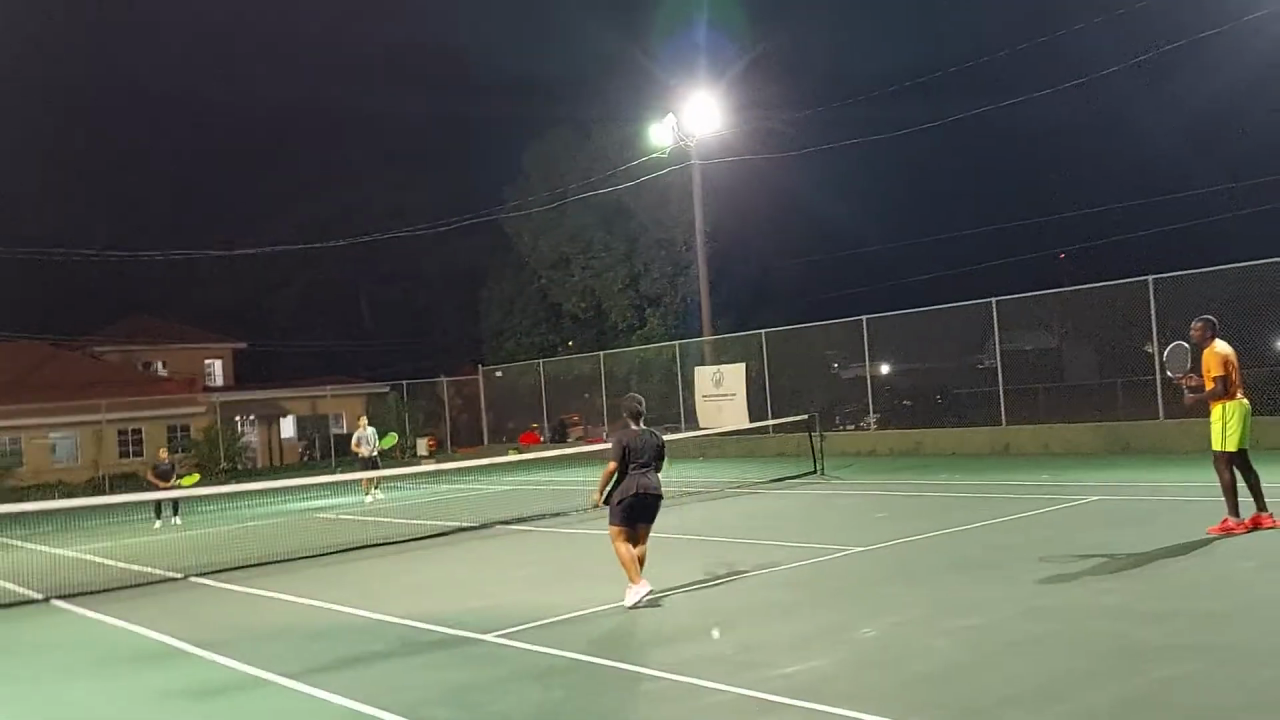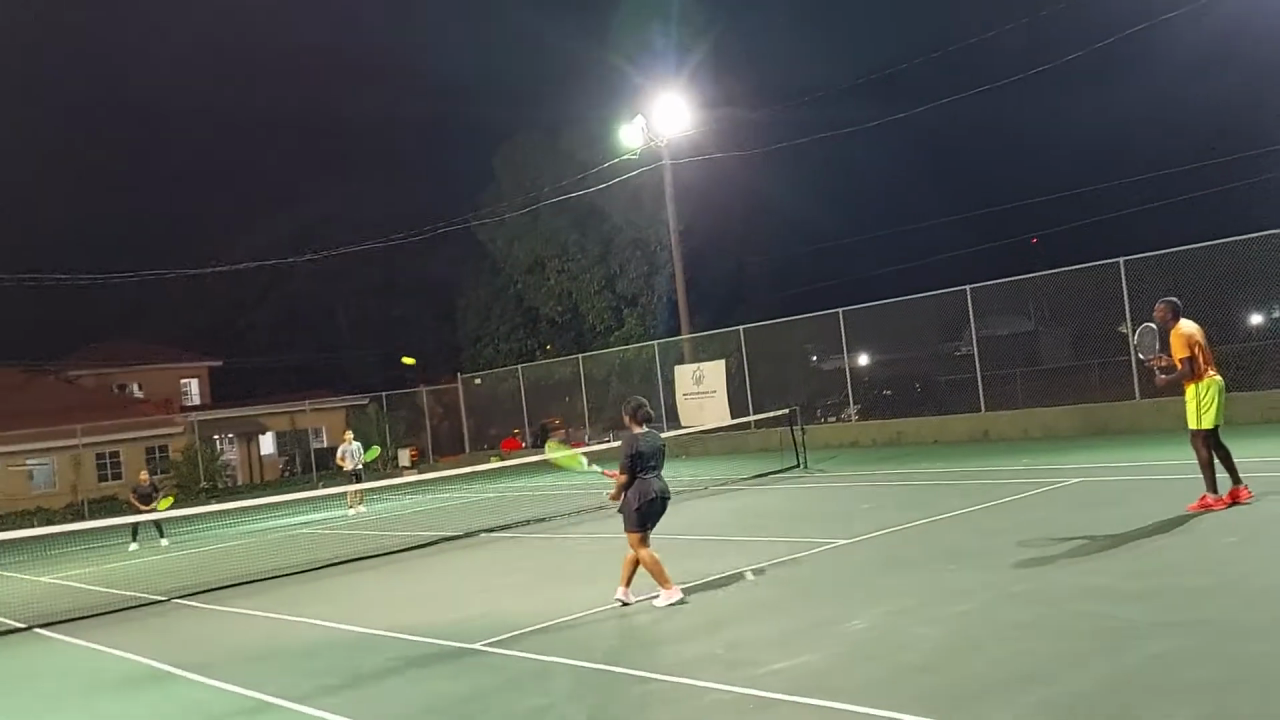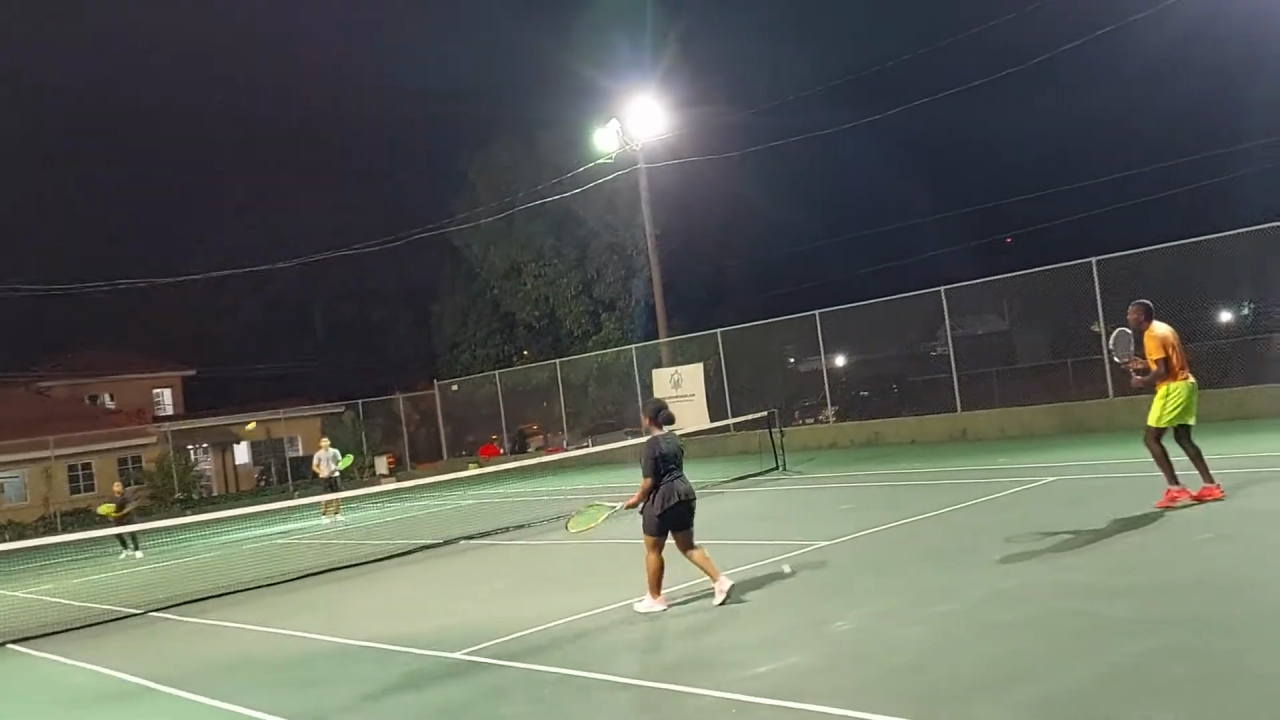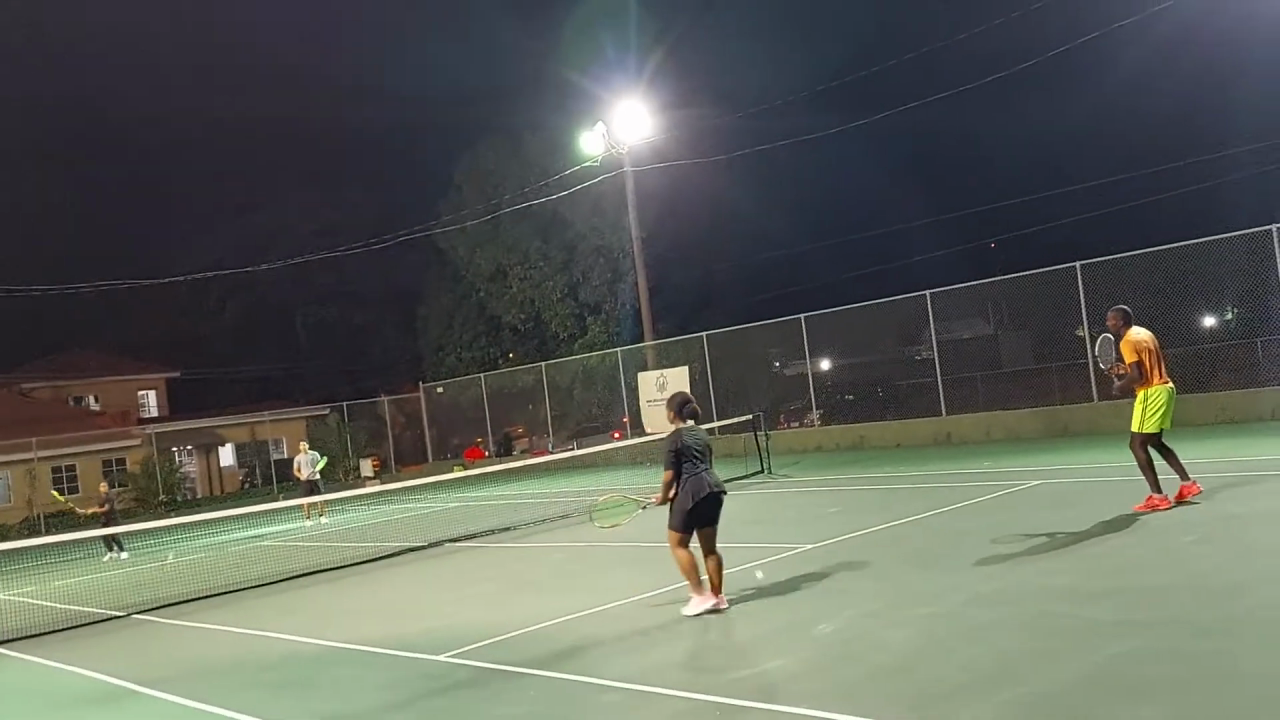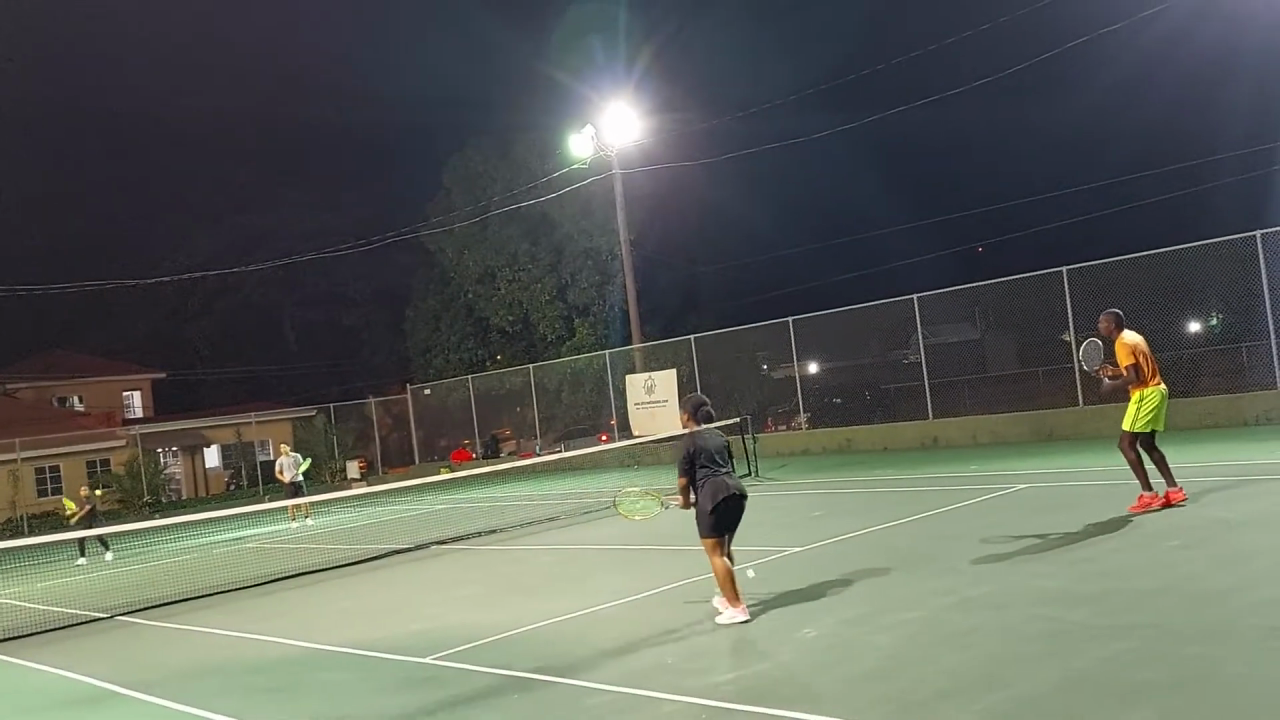
dt=0.4s
person 1, frame 1
left shoulder: (622, 437)
right shoulder: (656, 437)
left elbow: (612, 468)
left wrist: (599, 492)
left hip: (627, 492)
right hip: (652, 491)
left knee: (620, 540)
right knee: (639, 542)
left ankle: (638, 584)
right ankle: (635, 588)
person 1, frame 2
left shoulder: (630, 442)
right shoulder: (657, 438)
left elbow: (625, 478)
left wrist: (616, 493)
right wrist: (620, 474)
left hip: (639, 496)
right hip: (660, 493)
left knee: (640, 547)
right knee: (639, 544)
left ankle: (670, 589)
right ankle: (624, 590)
person 1, frame 3
left shoulder: (651, 445)
right shoulder: (674, 439)
left elbow: (649, 481)
left wrist: (637, 499)
right wrist: (643, 494)
left hip: (663, 500)
right hip: (684, 495)
left knee: (653, 550)
right knee: (688, 546)
left ankle: (655, 598)
right ankle: (719, 581)
person 1, frame 4
left shoulder: (674, 438)
right shoulder: (701, 433)
left elbow: (670, 475)
left wrist: (664, 496)
left hip: (691, 494)
right hip: (712, 490)
left knee: (678, 546)
right knee: (709, 548)
left ankle: (700, 596)
right ankle: (717, 597)
person 1, frame 5
left shoulder: (688, 442)
right shoulder: (719, 436)
left elbow: (684, 480)
left wrist: (685, 501)
left hip: (713, 498)
right hip: (735, 492)
left knee: (716, 554)
right knee: (723, 549)
left ankle: (737, 608)
right ankle: (727, 598)
person 2, frame 1
left shoulder: (1212, 352)
right shoulder: (1222, 347)
left elbow: (1221, 389)
left wrist: (1196, 398)
right wrist: (1201, 383)
left hip: (1227, 409)
right hip: (1237, 405)
left knee: (1222, 463)
right knee: (1241, 461)
left ankle: (1234, 520)
right ankle: (1263, 514)
person 2, frame 2
left shoulder: (1178, 334)
right shoulder: (1190, 326)
left elbow: (1189, 371)
left wrist: (1166, 380)
right wrist: (1170, 361)
left hip: (1201, 387)
right hip: (1211, 382)
left knee: (1199, 440)
right knee: (1212, 439)
left ankle: (1212, 497)
right ankle: (1239, 487)
person 2, frame 3
left shoulder: (1152, 336)
right shoulder: (1163, 328)
left elbow: (1164, 371)
left wrist: (1142, 381)
right wrist: (1145, 364)
left hip: (1172, 389)
right hip: (1185, 385)
left knee: (1151, 438)
right knee: (1183, 438)
left ankle: (1175, 489)
right ankle: (1210, 486)
person 2, frame 4
left shoulder: (1127, 342)
right shoulder: (1144, 333)
left elbow: (1137, 376)
left wrist: (1120, 387)
right wrist: (1126, 370)
left hip: (1151, 394)
right hip: (1164, 389)
left knee: (1137, 445)
right knee: (1155, 441)
left ankle: (1158, 497)
right ankle: (1188, 484)
person 2, frame 5
left shoulder: (1122, 343)
right shoulder: (1133, 336)
left elbow: (1134, 377)
left wrist: (1112, 385)
right wrist: (1115, 371)
left hip: (1146, 395)
right hip: (1156, 391)
left knee: (1126, 444)
right knee: (1147, 443)
left ankle: (1149, 495)
right ankle: (1173, 490)
